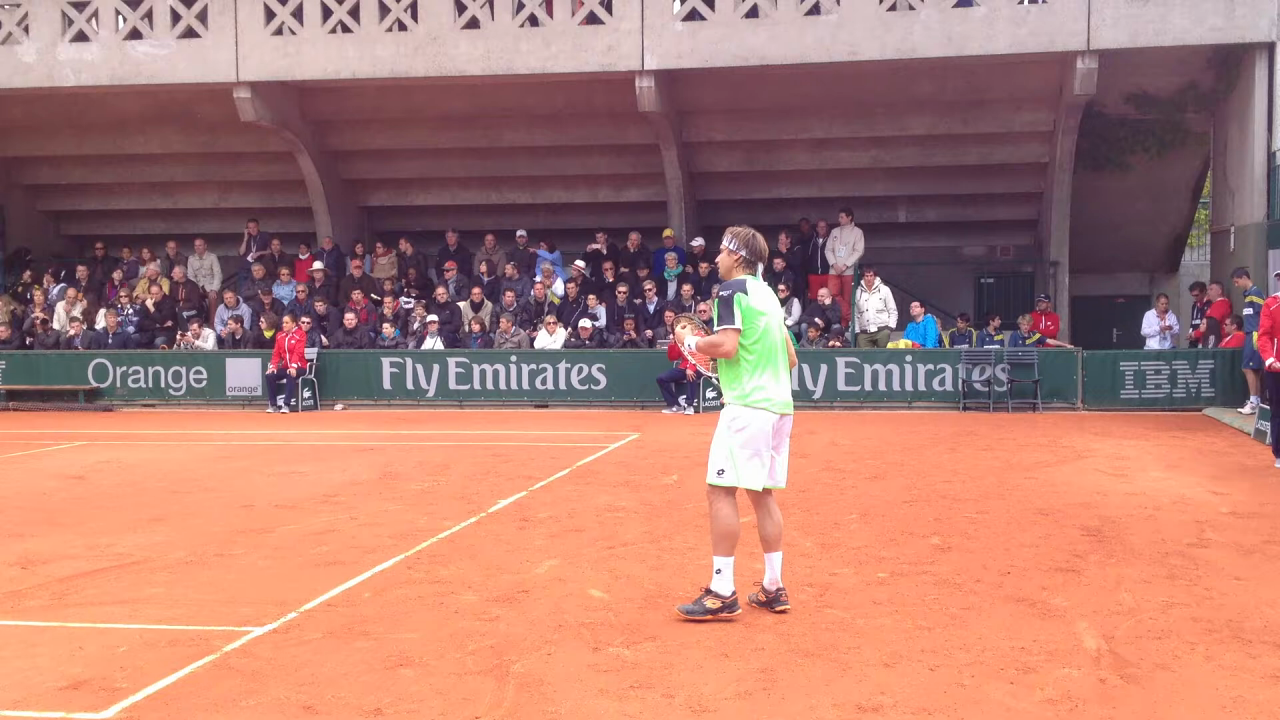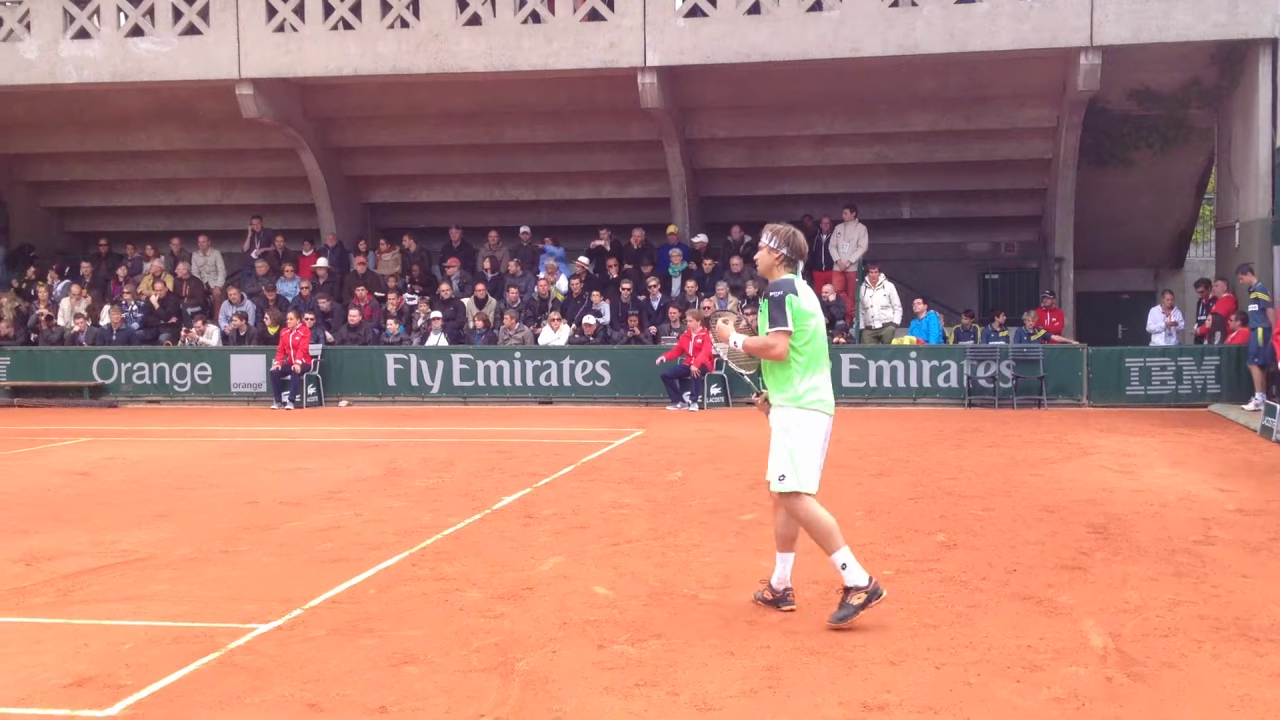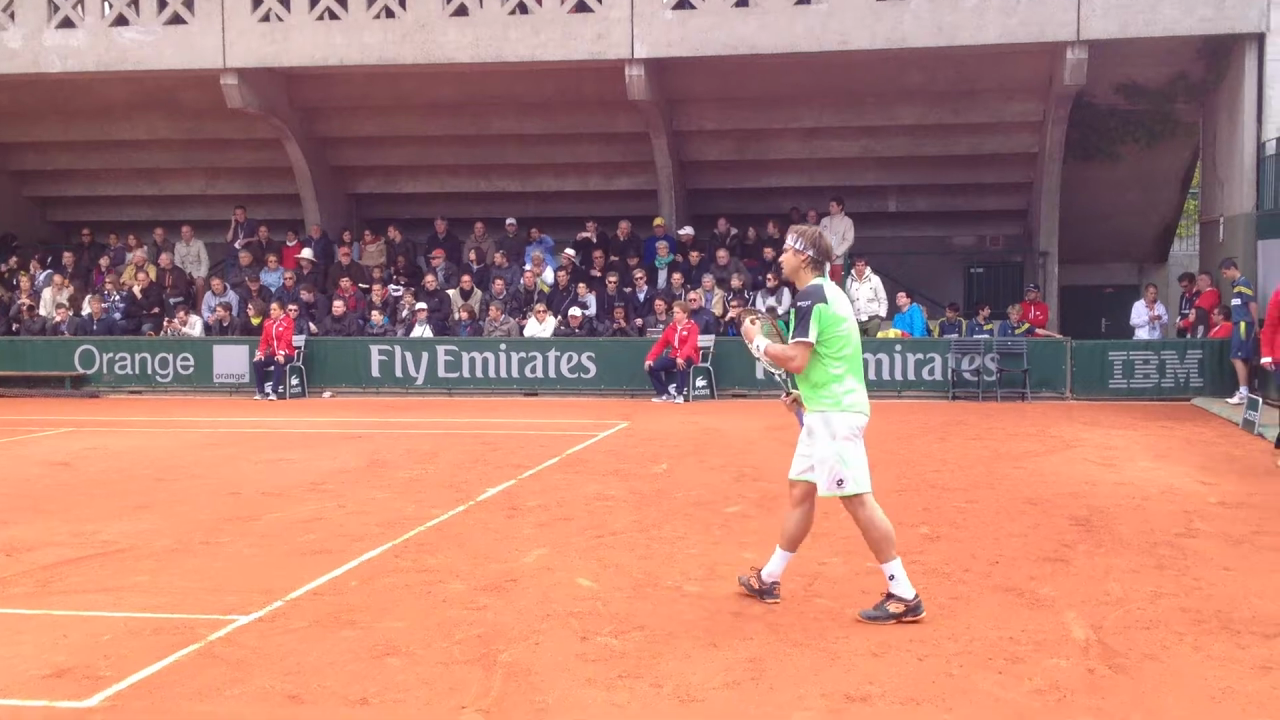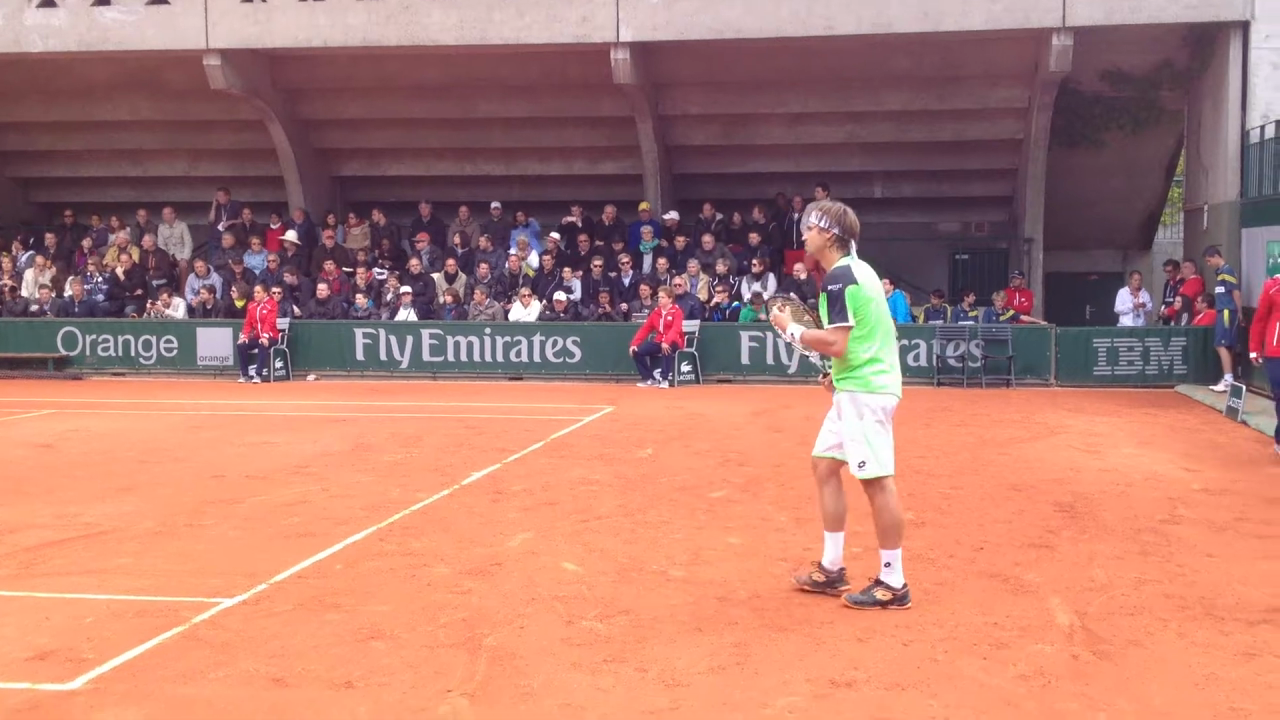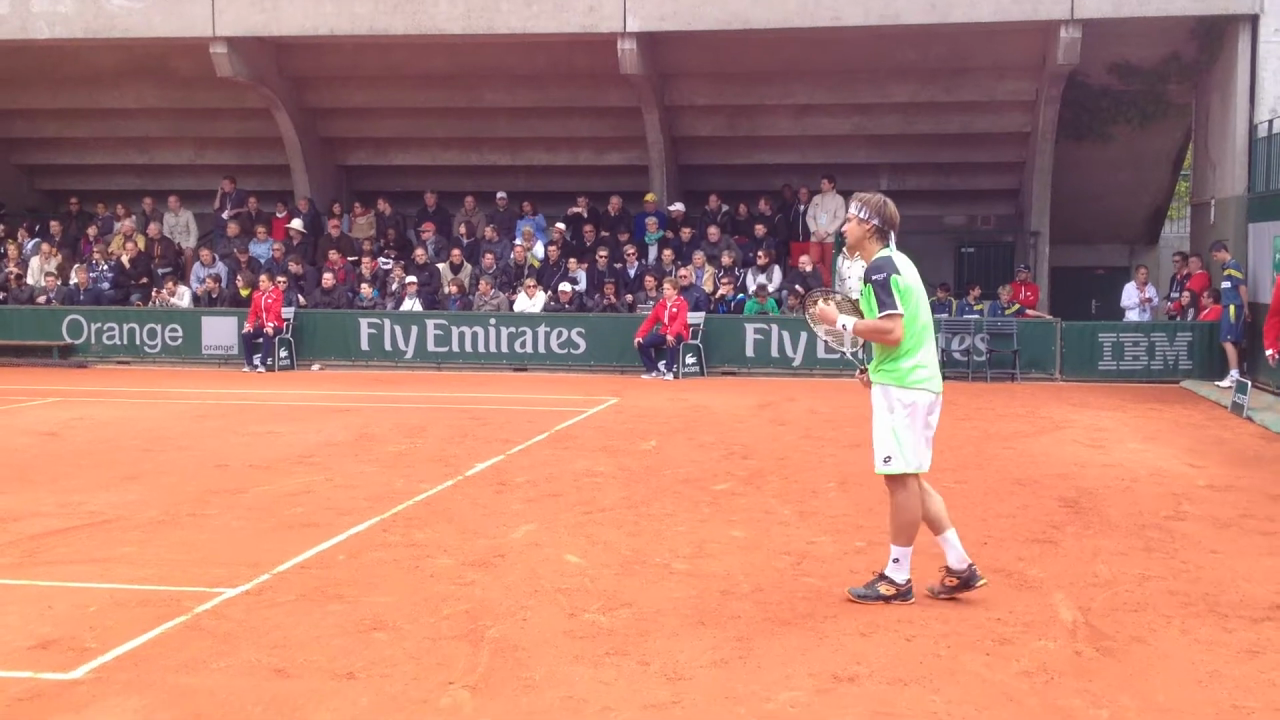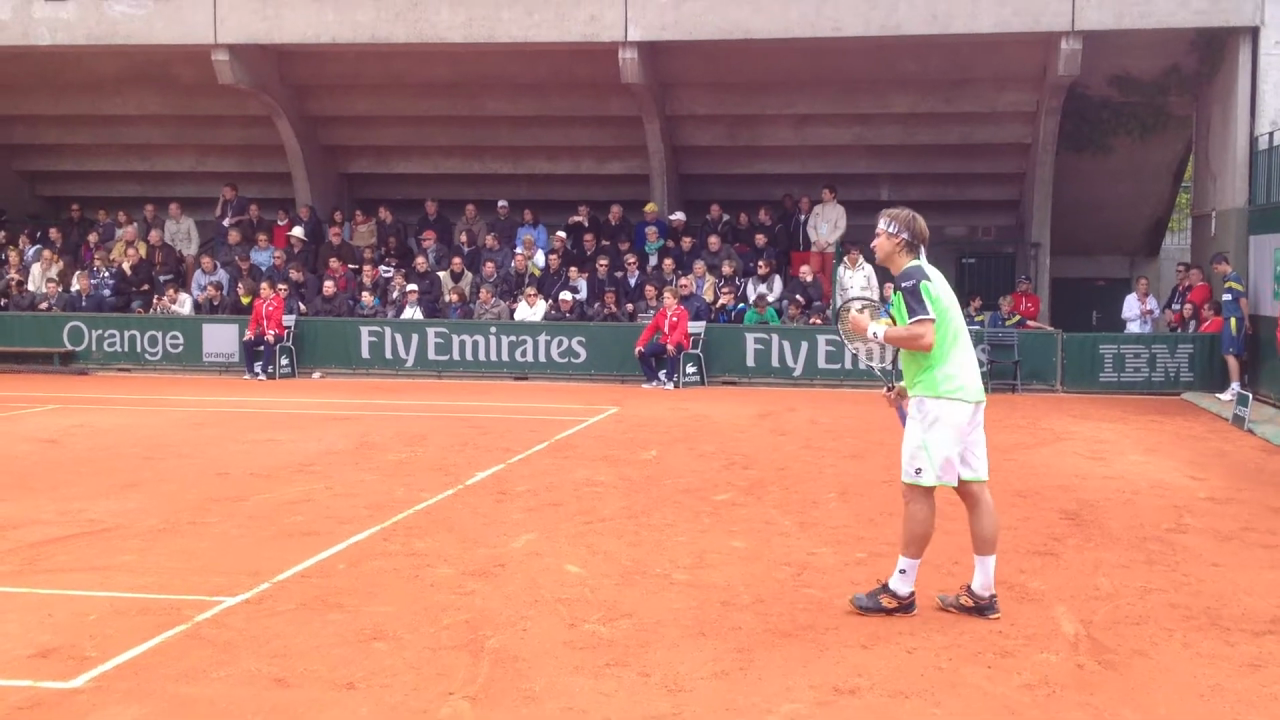
dt=0.2s
person 1, frame 1
left shoulder: (732, 289)
right shoulder: (767, 293)
left elbow: (726, 346)
right elbow: (789, 358)
left wrist: (689, 341)
left hip: (749, 407)
right hip: (778, 404)
left knee: (722, 493)
right knee: (762, 495)
left ankle: (722, 592)
right ankle: (773, 586)
person 1, frame 2
left shoulder: (781, 289)
right shoulder: (801, 291)
left elbow: (776, 348)
left wrist: (732, 338)
right wrist: (772, 393)
left hip: (799, 409)
right hip: (807, 405)
left knee: (796, 498)
right knee: (782, 495)
left ankle: (859, 581)
right ankle: (780, 585)
person 1, frame 3
left shoulder: (809, 297)
right shoulder: (827, 292)
left elbow: (795, 359)
left wrist: (758, 342)
right wrist: (804, 393)
left hip: (835, 412)
right hip: (828, 410)
left knee: (856, 500)
right knee: (801, 492)
left ankle: (903, 595)
right ankle: (769, 578)
person 1, frame 4
left shoulder: (838, 278)
right shoulder: (856, 270)
left elbow: (837, 343)
left wrist: (789, 327)
right wrist: (840, 373)
left hip: (864, 391)
right hip: (862, 388)
left knee: (876, 482)
right knee: (825, 466)
left ankle: (892, 584)
right ankle: (831, 566)
person 1, frame 5
left shoulder: (880, 268)
right shoulder: (896, 262)
left elbow: (892, 332)
left wrist: (840, 321)
right wrist: (877, 369)
left hip: (902, 386)
right hip: (919, 382)
left knee: (901, 479)
right knee: (909, 479)
left ankle: (897, 578)
right ankle: (960, 566)
person 1, frame 6
left shoulder: (910, 277)
right shoulder: (925, 274)
left elbow: (923, 338)
left wrist: (872, 330)
right wrist: (908, 388)
left hip: (940, 399)
right hip: (965, 392)
left knee: (917, 491)
right knee: (973, 490)
left ankle: (900, 590)
right ankle: (982, 592)
